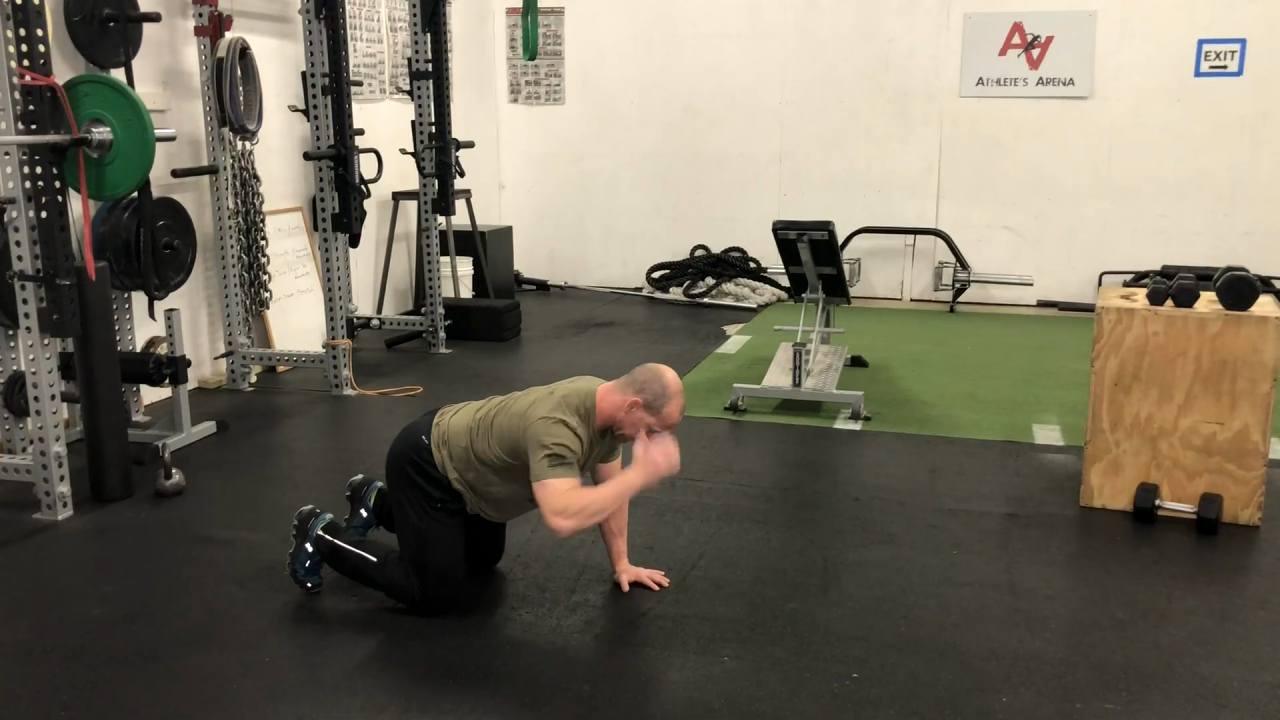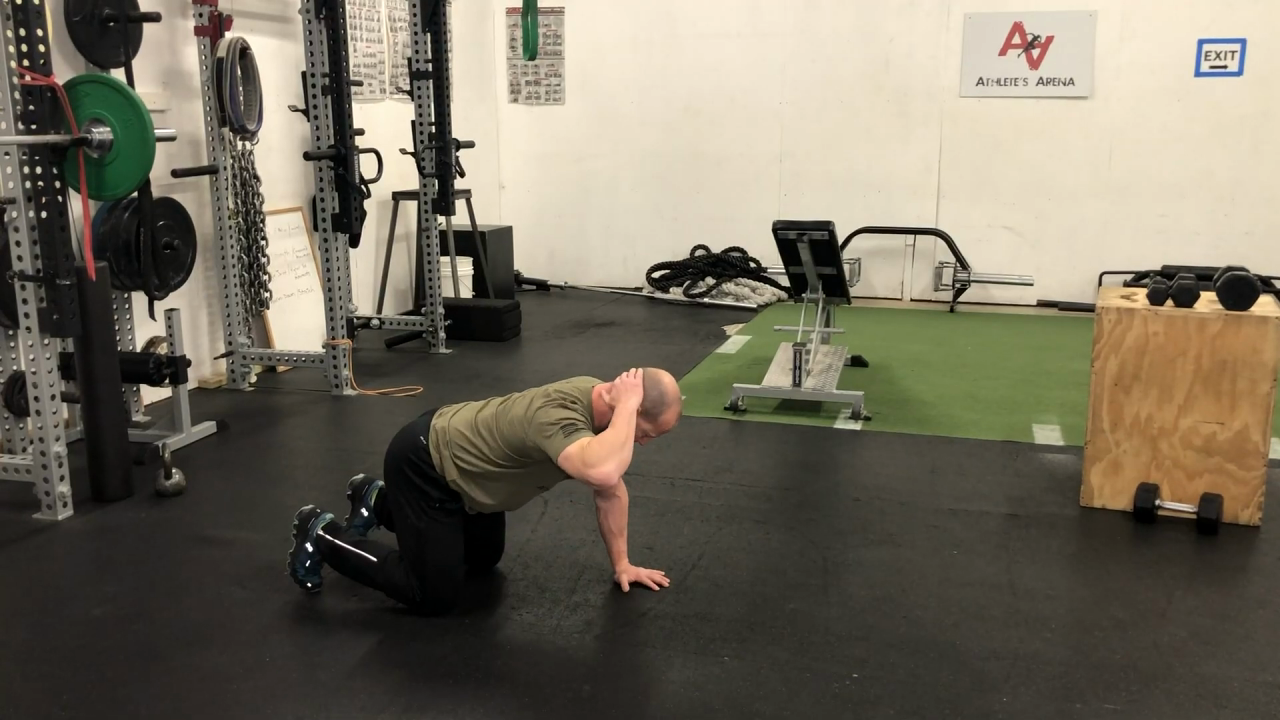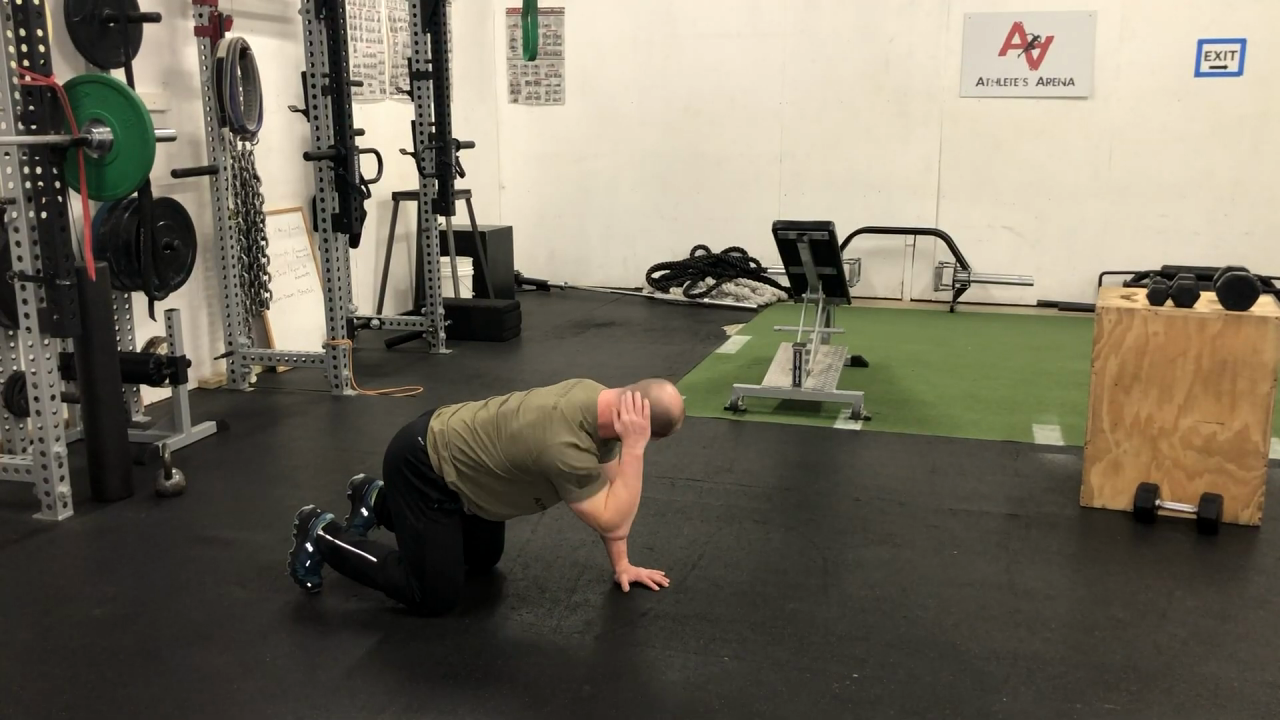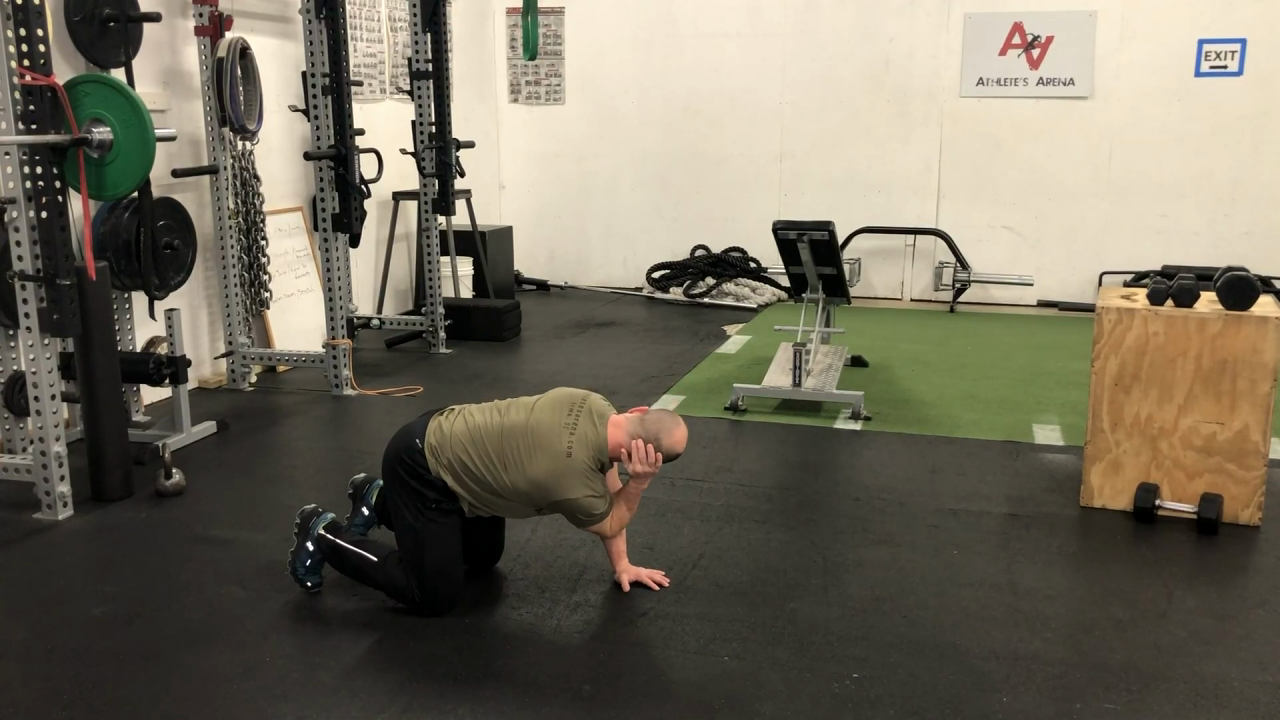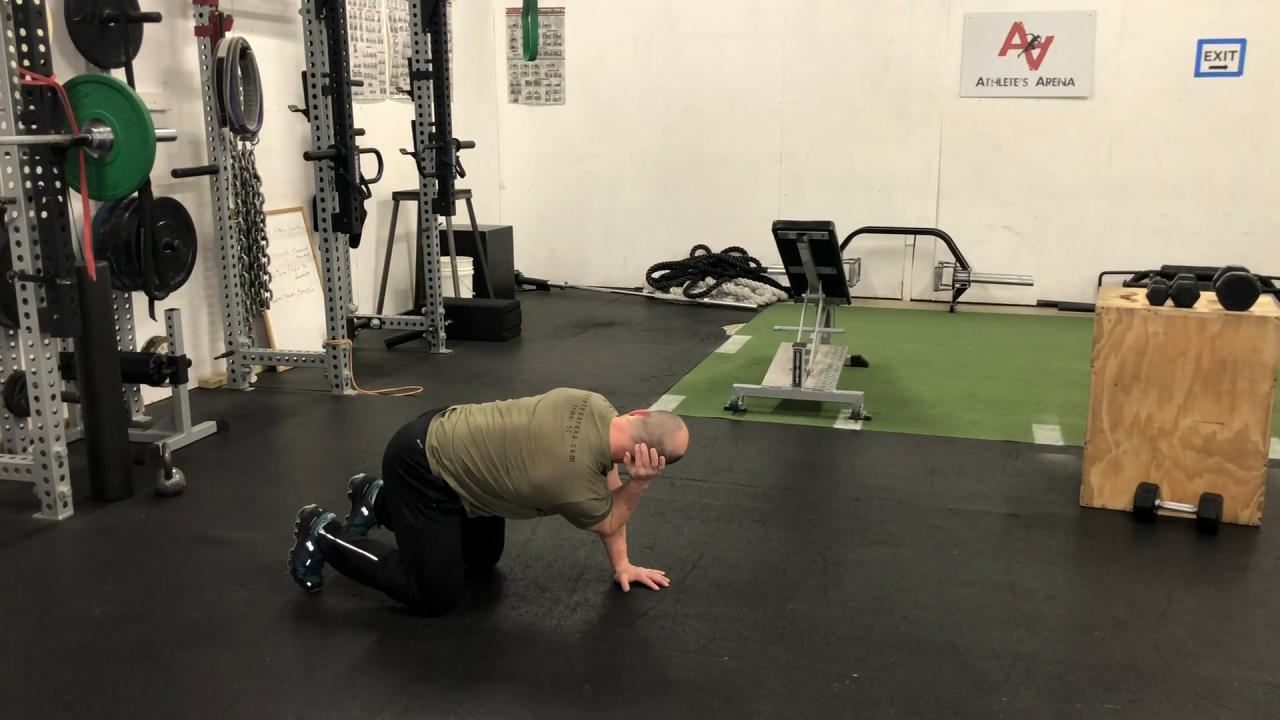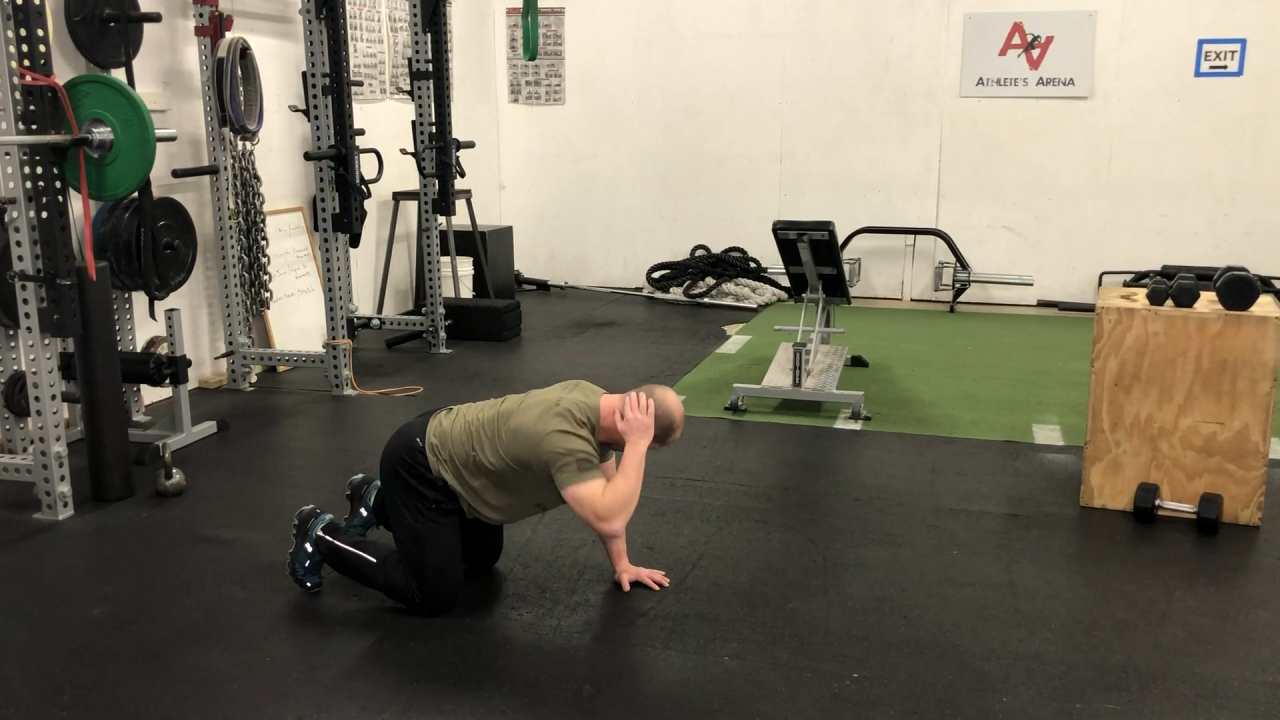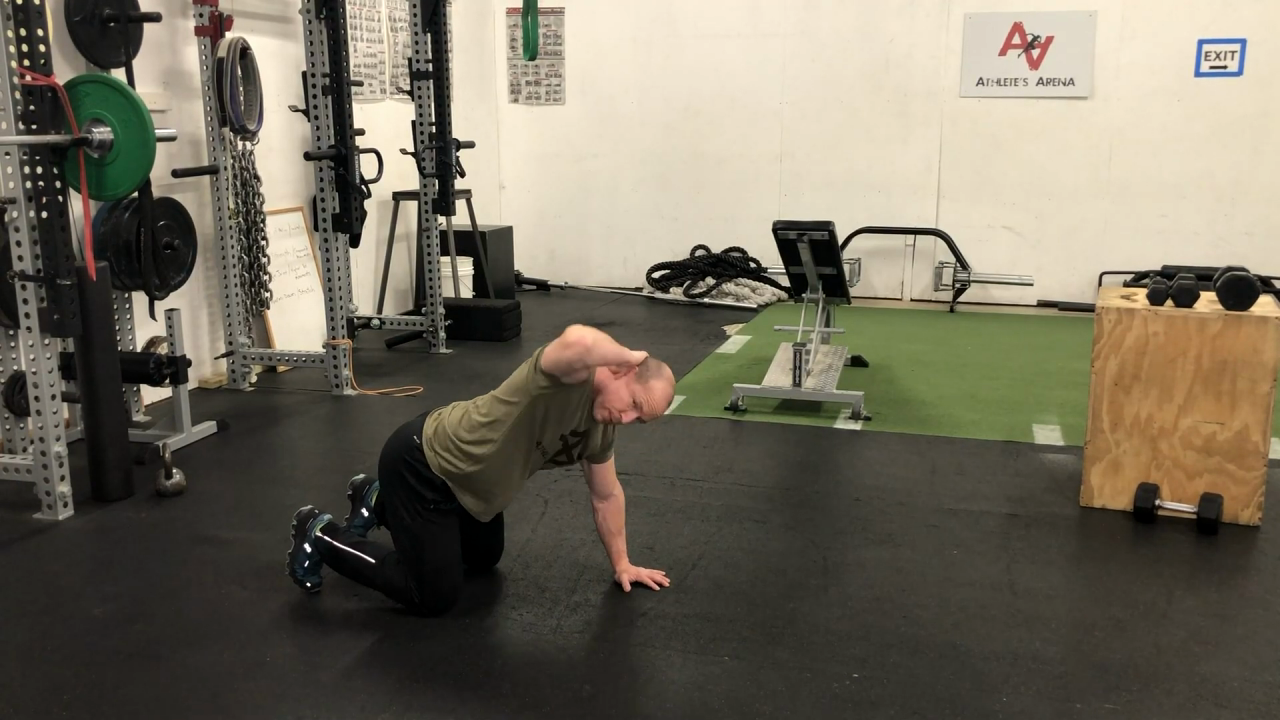
dt=0.7s
person 1, frame 1
left shoulder: (606, 407)
right shoulder: (557, 426)
left elbow: (607, 488)
right elbow: (562, 517)
left wrist: (621, 563)
right wrist: (640, 474)
left hip: (461, 454)
right hip: (426, 462)
left knee: (483, 559)
right knee: (434, 594)
left ankle: (376, 501)
right ankle: (323, 537)
person 1, frame 2
left shoulder: (600, 401)
right shoulder: (558, 415)
left elbow: (611, 490)
right elbow: (604, 472)
left wrist: (622, 563)
right wrist: (627, 405)
left hip: (458, 452)
right hip: (423, 462)
left knee: (484, 559)
right knee: (434, 595)
left ankle: (378, 500)
right ankle: (324, 537)
person 1, frame 3
left shoulder: (599, 399)
right shoulder: (564, 442)
left elbow: (611, 487)
right elbow: (614, 524)
left wrist: (621, 565)
right wrist: (634, 446)
left hip: (453, 448)
right hip: (422, 464)
left knee: (484, 558)
right knee: (434, 596)
left ankle: (378, 501)
right ankle: (324, 537)
person 1, frame 4
left shoulder: (597, 409)
right shoulder: (573, 479)
left elbow: (610, 490)
right elbow: (609, 525)
left wrist: (621, 564)
right wrist: (640, 482)
left hip: (446, 437)
right hip: (420, 466)
left knee: (484, 557)
right knee: (434, 596)
left ankle: (378, 499)
right ankle: (324, 537)
person 1, frame 5
left shoulder: (597, 409)
right shoulder: (576, 482)
left elbow: (609, 491)
right elbow: (608, 524)
left wrist: (621, 564)
right wrist: (640, 483)
left hip: (446, 436)
right hip: (420, 465)
left knee: (484, 557)
right knee: (434, 595)
left ankle: (378, 499)
right ankle: (325, 536)
person 1, frame 6
left shoulder: (595, 401)
right shoulder: (565, 435)
left elbow: (609, 489)
right elbow: (610, 521)
left wrist: (622, 564)
right wrist: (638, 443)
left hip: (451, 450)
right hip: (419, 464)
left knee: (483, 558)
right knee: (434, 596)
left ankle: (377, 501)
right ankle: (323, 537)
person 1, frame 7
left shoulder: (600, 427)
right shoulder: (566, 379)
left elbow: (606, 496)
right elbow: (577, 341)
left wrist: (622, 564)
right wrist: (628, 357)
left hip: (463, 475)
right hip: (419, 463)
left knee: (484, 558)
right knee: (434, 596)
left ankle: (377, 502)
right ankle: (323, 536)
